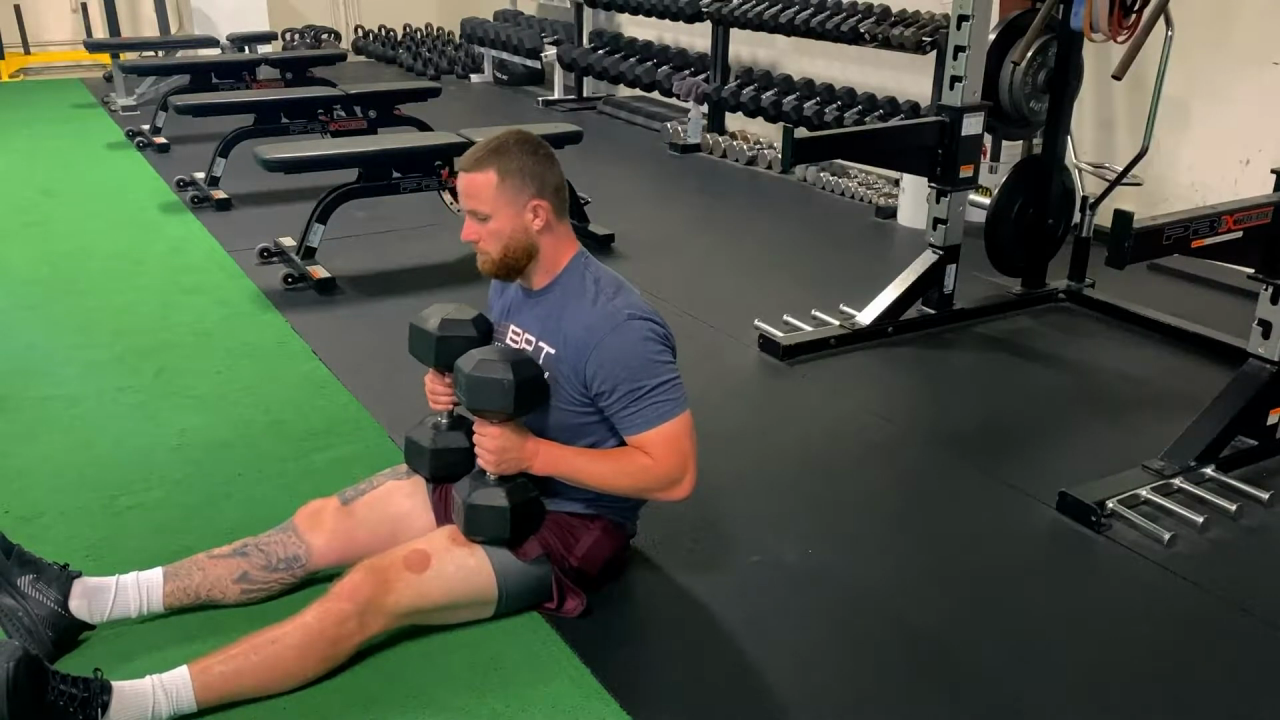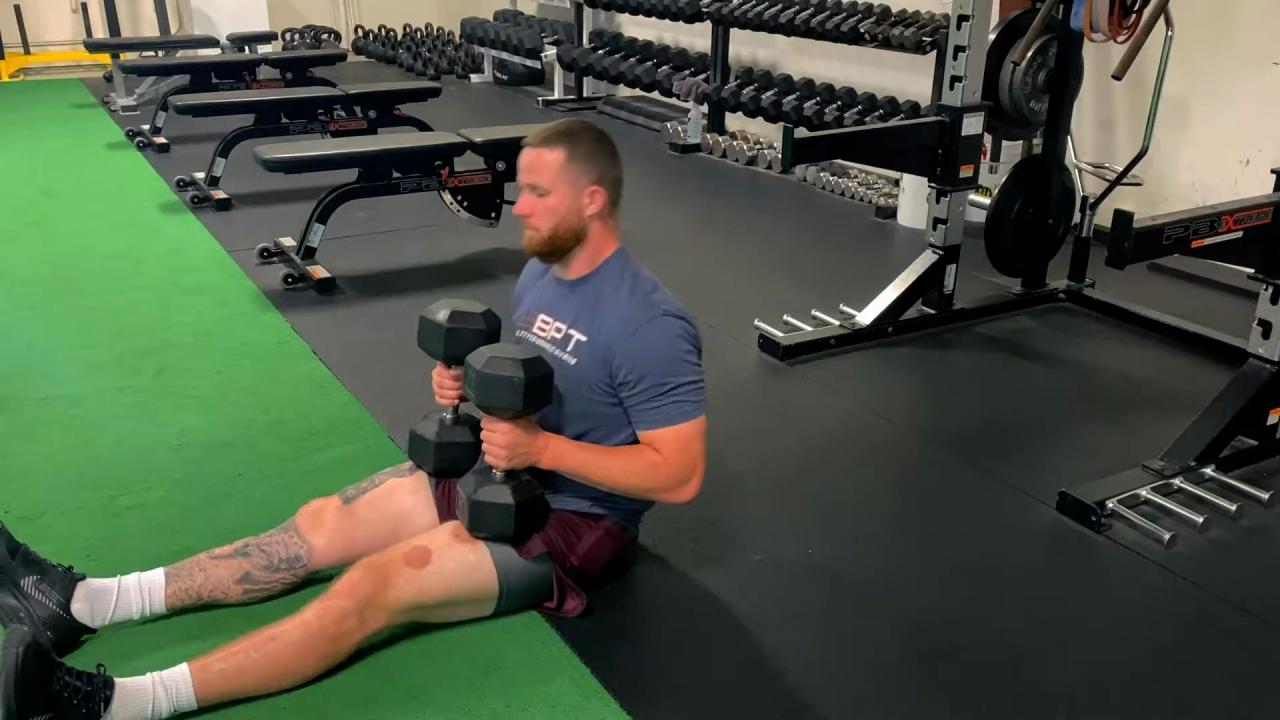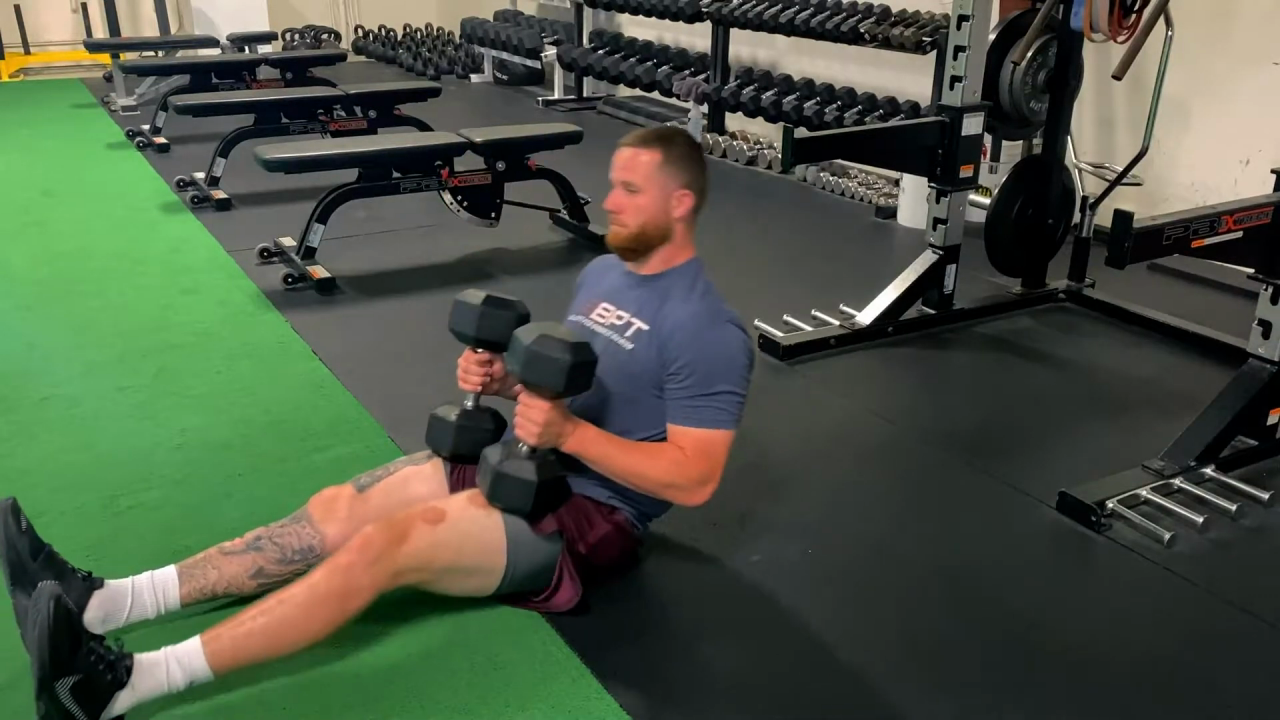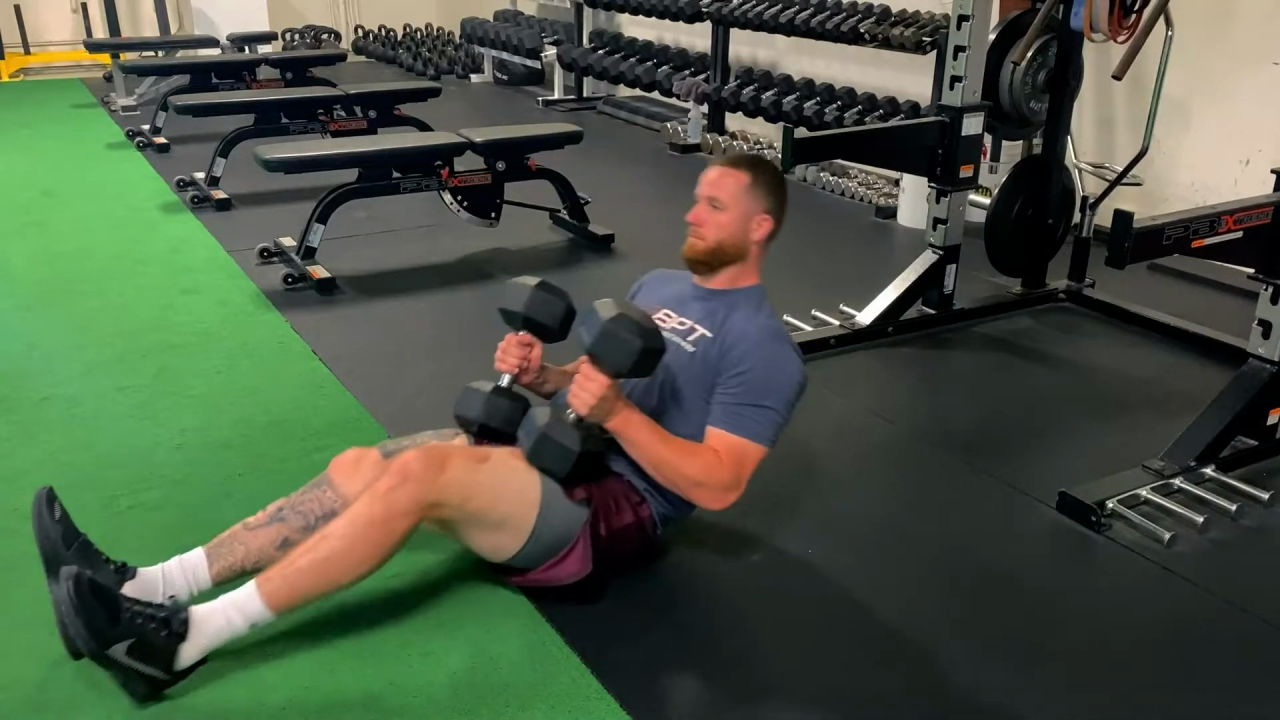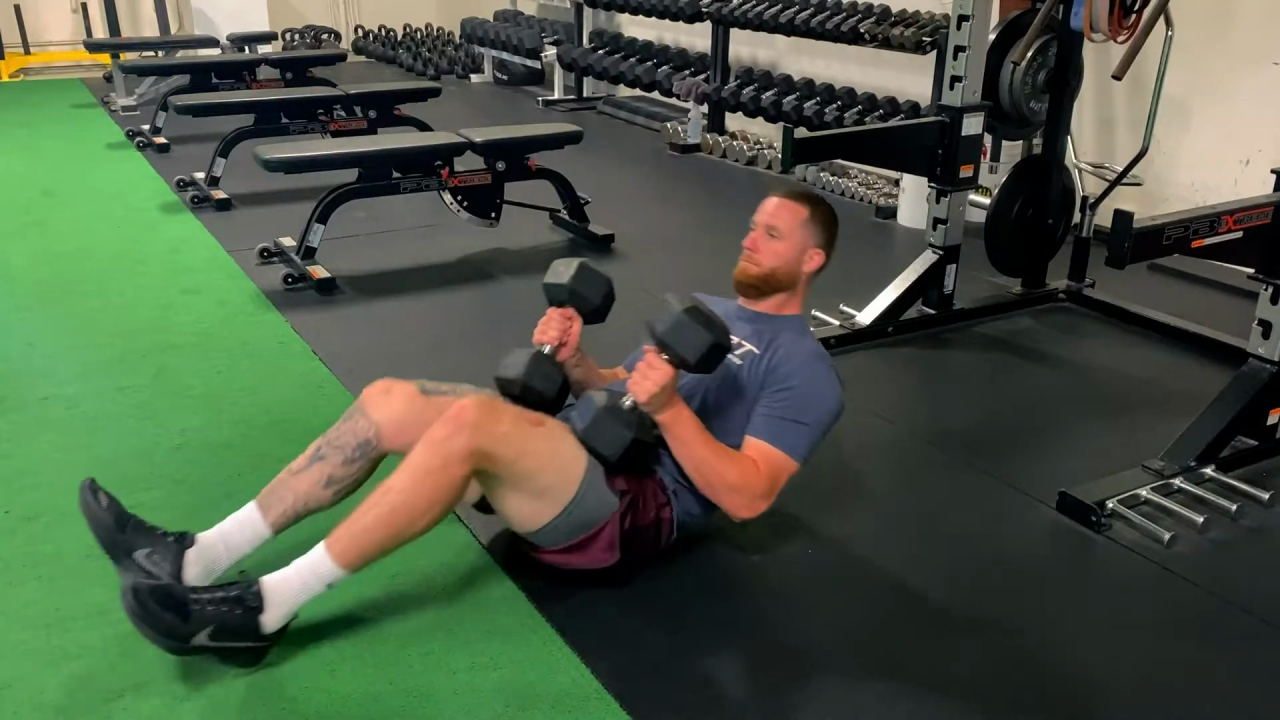
dt=0.2s
person 1, frame 1
left shoulder: (617, 330)
right shoulder: (512, 277)
left elbow: (673, 474)
left wrist: (535, 453)
right wrist: (459, 386)
left hip: (568, 522)
right hip: (494, 475)
left knee: (371, 591)
right knee: (321, 525)
right ankle: (84, 601)
person 1, frame 2
left shoulder: (647, 326)
right shoulder: (541, 271)
left elbow: (679, 475)
left wrist: (543, 447)
right wrist: (471, 382)
left hip: (571, 523)
right hip: (498, 471)
left knee: (371, 589)
right knee: (322, 526)
right ankle: (86, 603)
person 1, frame 3
left shoulder: (707, 331)
right shoulder: (603, 272)
left elbow: (694, 480)
left wrist: (569, 433)
right wrist: (502, 378)
left hip: (587, 515)
left knee: (385, 544)
right knee: (333, 512)
right ankle: (102, 605)
person 1, frame 4
left shoulder: (763, 348)
right shoulder: (661, 284)
left elbow: (719, 485)
left wrist: (616, 414)
right wrist: (539, 374)
left hip: (612, 506)
left knee: (422, 474)
right knee: (354, 472)
left ankle: (183, 638)
right ankle: (144, 589)
person 1, frame 5
left shoulder: (805, 371)
right shoulder: (704, 307)
left elbow: (747, 495)
left wrist: (669, 407)
right wrist: (575, 362)
left hip: (634, 503)
right hip: (577, 444)
left knee: (469, 425)
right knee: (386, 404)
left ankle: (262, 610)
right ankle: (200, 558)
